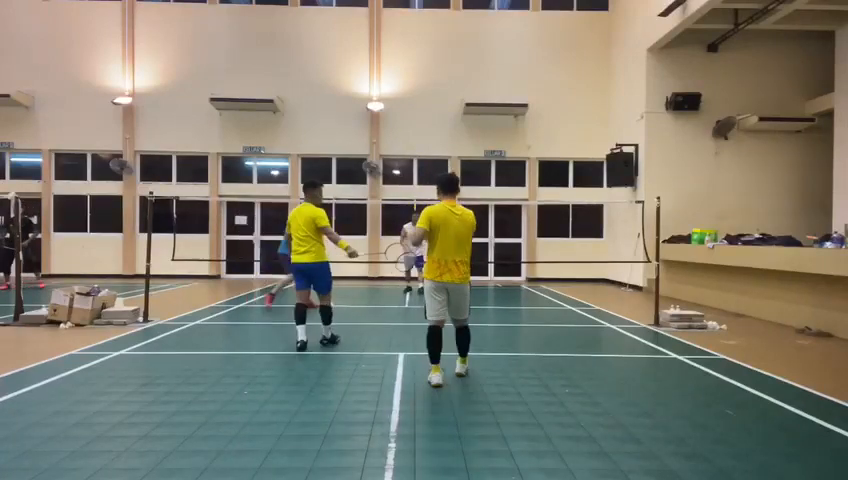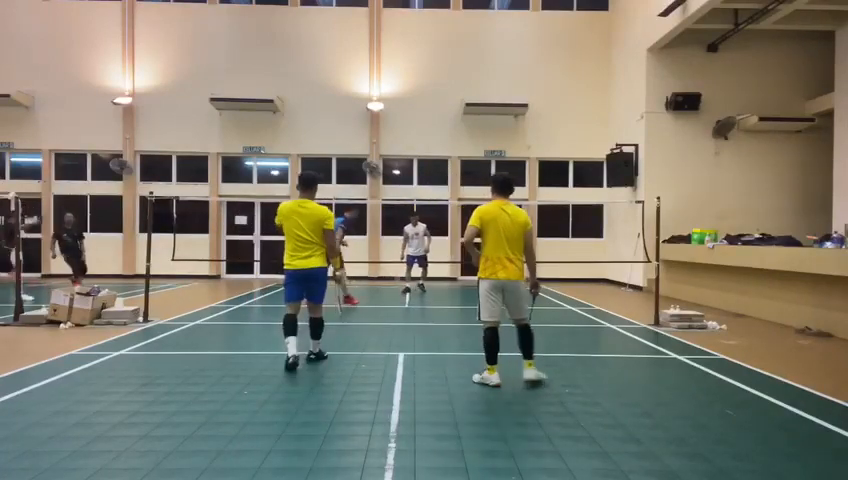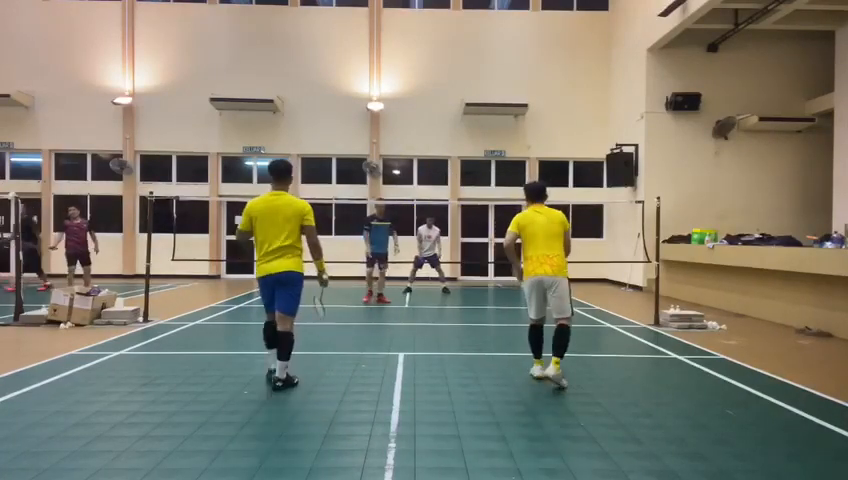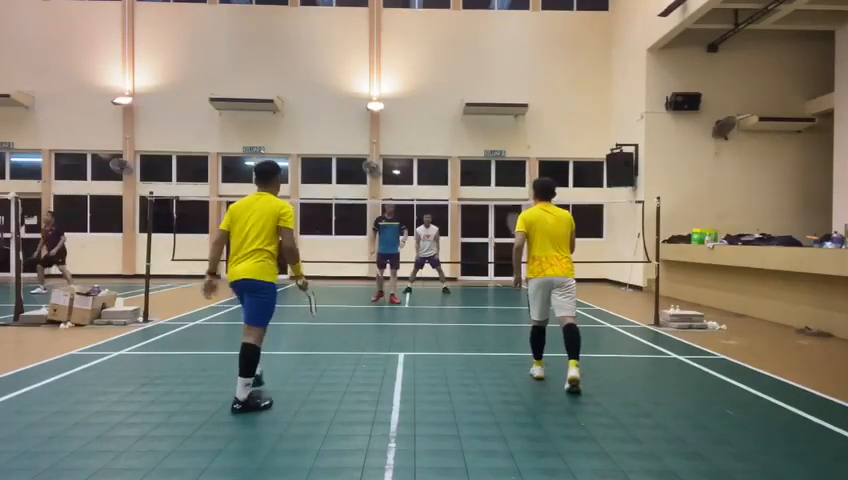
dt=1s
person 1, frame 1
left shoulder: (293, 214)
right shoulder: (317, 212)
left elbow: (289, 239)
right elbow: (330, 234)
right wrist: (347, 247)
left hip: (297, 262)
right hip: (317, 262)
left knee: (301, 300)
right knee: (325, 299)
left ankle: (301, 339)
right ankle: (327, 335)
person 1, frame 2
left shoulder: (284, 208)
right shoulder: (324, 212)
left elbow: (279, 225)
right elbow: (331, 243)
left hip: (293, 268)
right hip: (317, 267)
left knee: (291, 311)
right knee: (315, 310)
left ankle: (292, 353)
right ankle: (314, 351)
person 1, frame 3
left shoulder: (253, 205)
right shoulder: (301, 206)
left elbow: (241, 237)
right elbow: (312, 241)
right wrist: (321, 270)
left hip: (265, 271)
right hip: (290, 270)
left knee: (271, 319)
right knee: (284, 323)
left ankle: (273, 367)
right ankle: (281, 376)
person 1, frame 4
left shoulder: (237, 206)
right shoulder: (282, 207)
left elbow: (218, 241)
right elbow: (288, 245)
left wrist: (211, 273)
right wrist: (299, 275)
left hip: (236, 275)
right hip: (260, 275)
left knee: (252, 328)
right knee: (254, 333)
left ankle: (252, 374)
right ankle: (243, 397)
person 2, frame 1
left shoulder: (430, 212)
right shoulder: (469, 216)
left elbow: (415, 240)
left wrist: (415, 234)
left hip: (435, 277)
right hip: (460, 278)
left knee: (435, 324)
right knee: (461, 323)
left ankle: (435, 372)
right ankle: (462, 364)
person 2, frame 2
left shoulder: (482, 211)
right shoulder: (522, 215)
left elbow: (467, 239)
right elbow: (529, 251)
left wrist: (475, 255)
right wrist: (533, 278)
left hip: (490, 276)
right hip: (515, 277)
left knee: (490, 324)
right knee: (522, 323)
left ankle: (491, 373)
right ankle: (530, 369)
person 2, frame 3
left shoulder: (520, 218)
right shoulder: (559, 216)
left elbow: (508, 244)
right elbow: (567, 248)
left wrist: (516, 267)
left hip: (532, 275)
right hip: (557, 274)
left knee: (536, 321)
right knee: (563, 320)
left ankle: (538, 366)
right ankle: (555, 365)
person 2, frame 4
left shoulder: (527, 216)
right shoulder: (567, 216)
left elbow: (518, 245)
left wrist: (516, 273)
left hip: (538, 276)
right hip: (564, 275)
left knee: (538, 322)
right knee: (568, 320)
left ankle: (538, 366)
right ankle: (573, 367)
